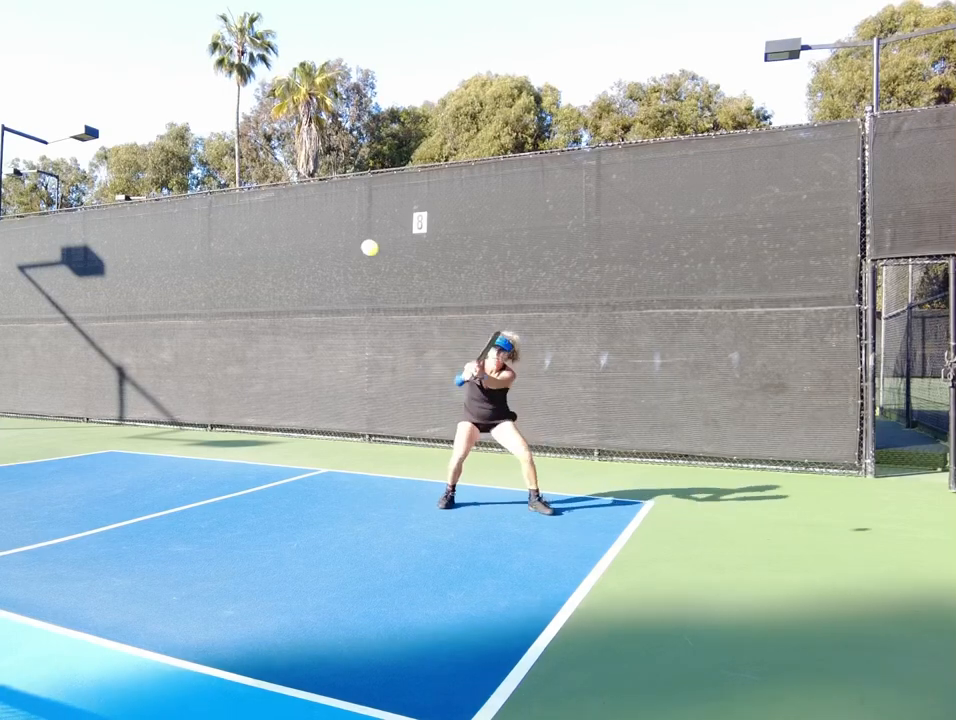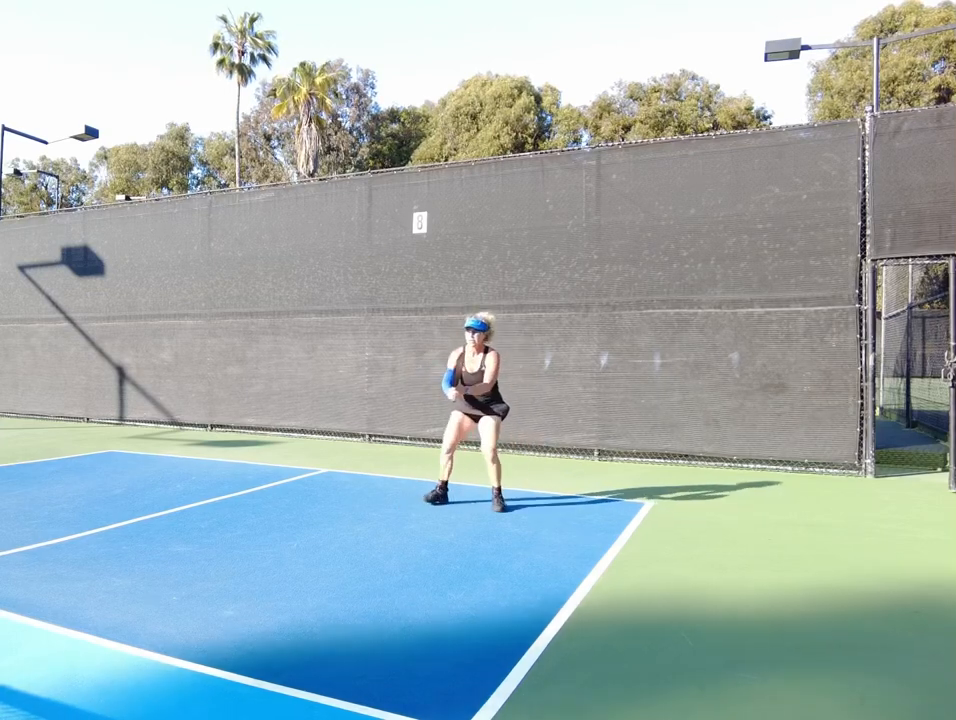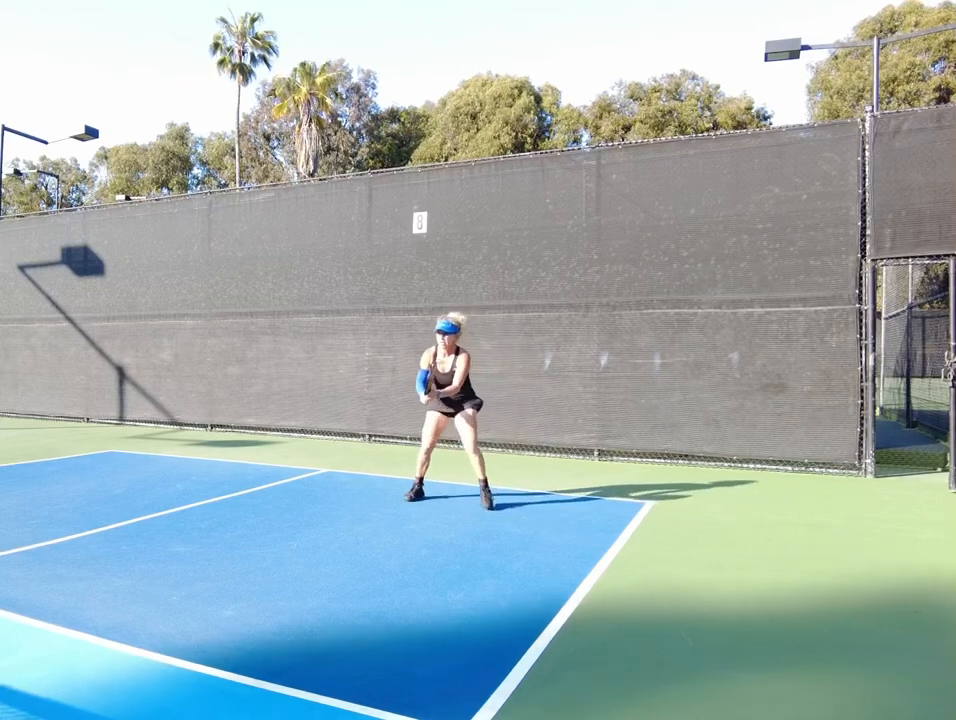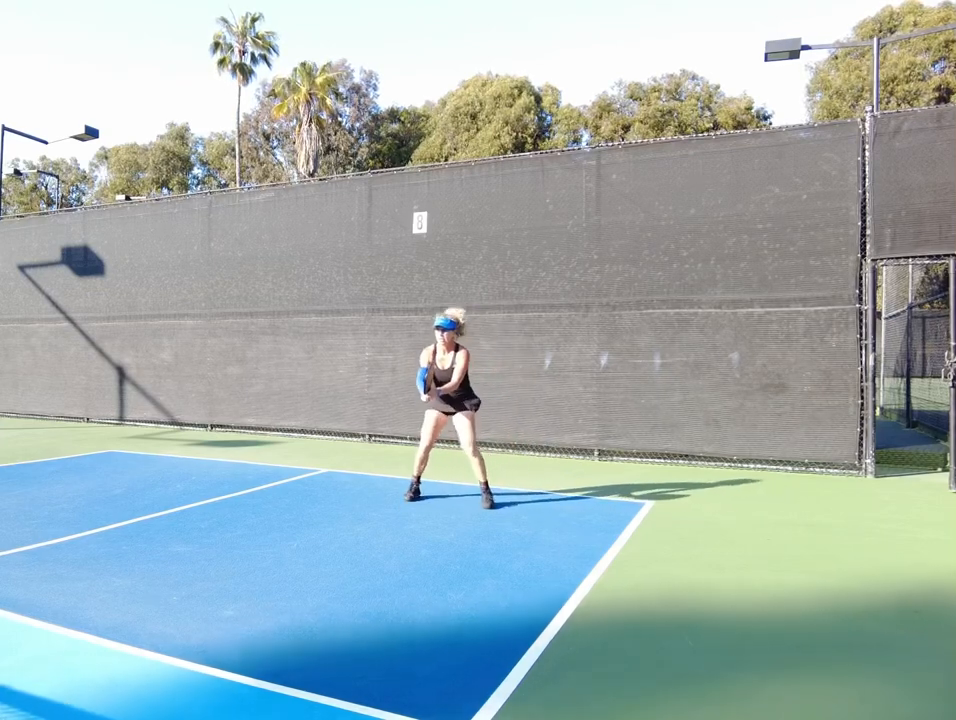
dt=0.5s
person 1, frame 1
left shoulder: (508, 373)
right shoulder: (475, 365)
left elbow: (494, 384)
left wrist: (480, 376)
right wrist: (467, 375)
left hip: (499, 419)
right hip: (472, 417)
left knee: (525, 454)
right knee: (458, 454)
left ankle: (534, 498)
right ankle: (449, 493)
person 1, frame 2
left shoulder: (492, 356)
right shoulder: (457, 354)
left elbow: (487, 385)
right elbow: (447, 381)
left wrist: (464, 390)
right wrist: (450, 391)
left hip: (490, 408)
right hip: (465, 407)
left knee: (489, 452)
right knee: (447, 446)
left ankle: (497, 495)
right ankle: (441, 490)
person 1, frame 3
left shoulder: (463, 356)
right shoulder: (429, 354)
left elbow: (456, 386)
right elbow: (421, 382)
left wrist: (437, 394)
right wrist: (424, 395)
left hip: (464, 403)
right hip: (439, 404)
left knee: (471, 446)
right knee: (426, 447)
left ankle: (484, 489)
right ankle: (418, 487)
person 1, frame 4
left shoulder: (462, 353)
right shoulder: (428, 352)
left elbow: (455, 383)
right elbow: (422, 379)
left wrist: (436, 392)
right wrist: (424, 392)
left hip: (462, 403)
right hip: (438, 403)
left knee: (470, 447)
right knee: (424, 445)
left ankle: (485, 491)
right ankle: (414, 486)
